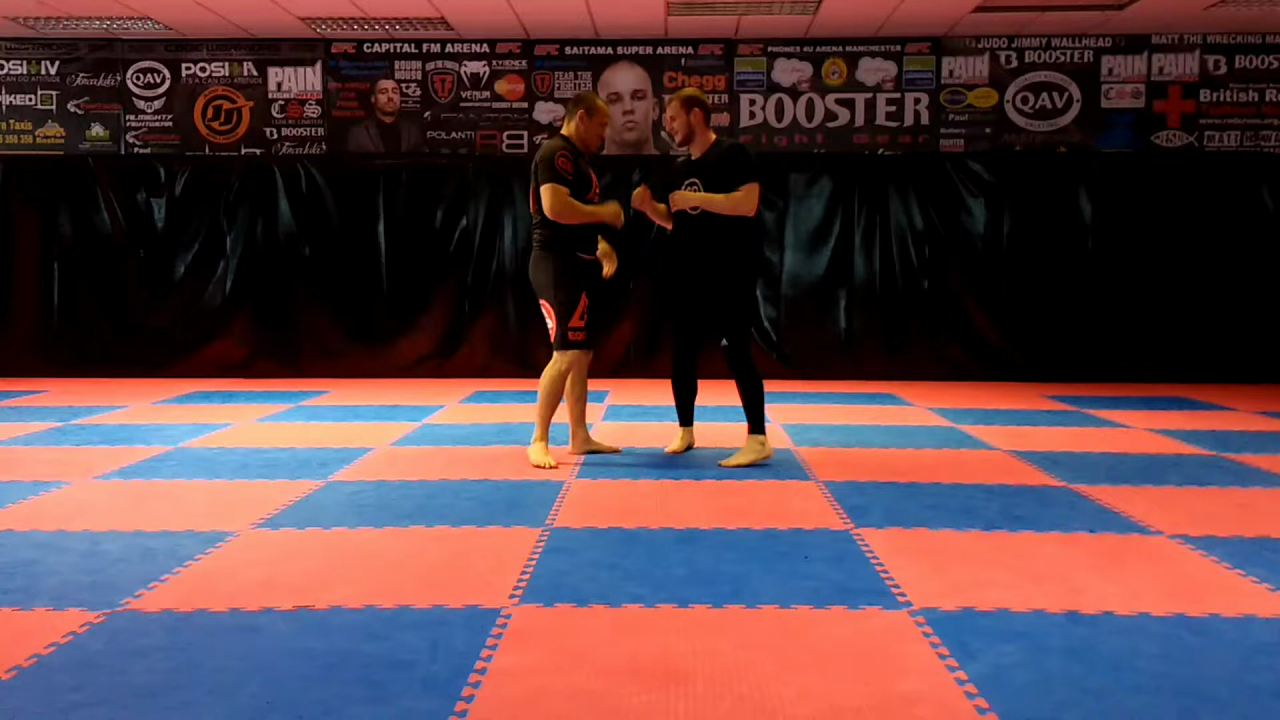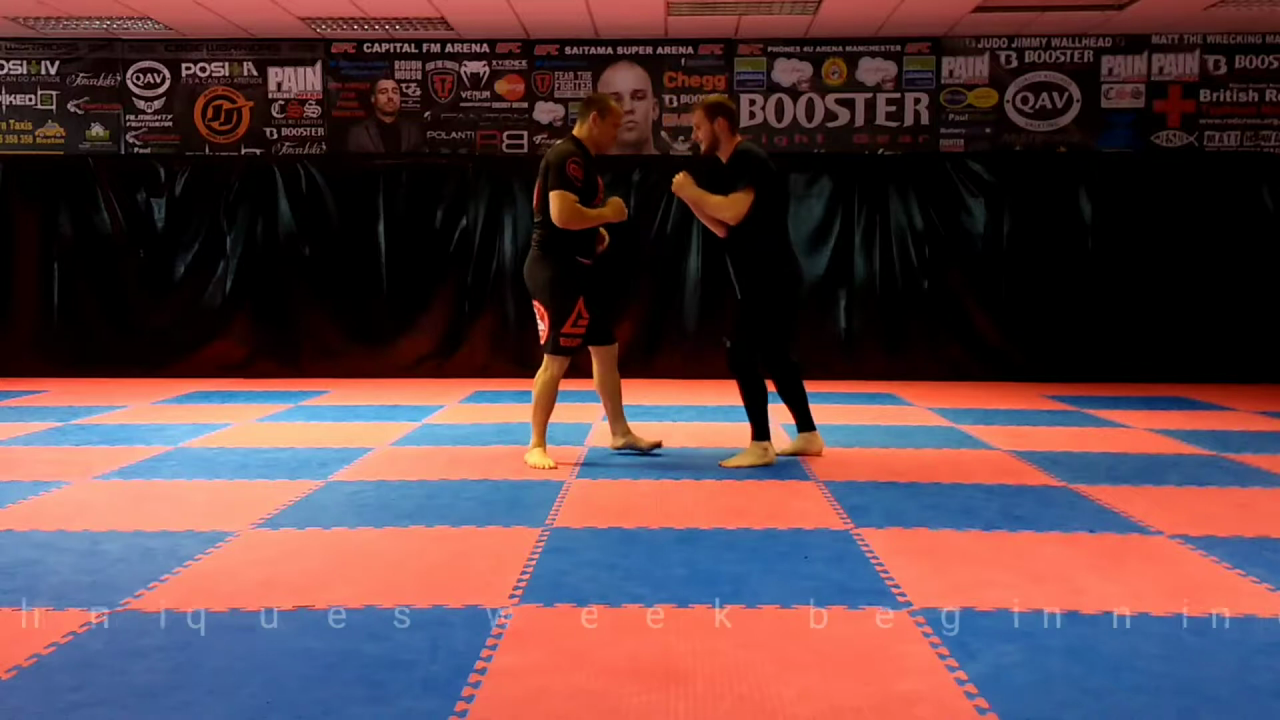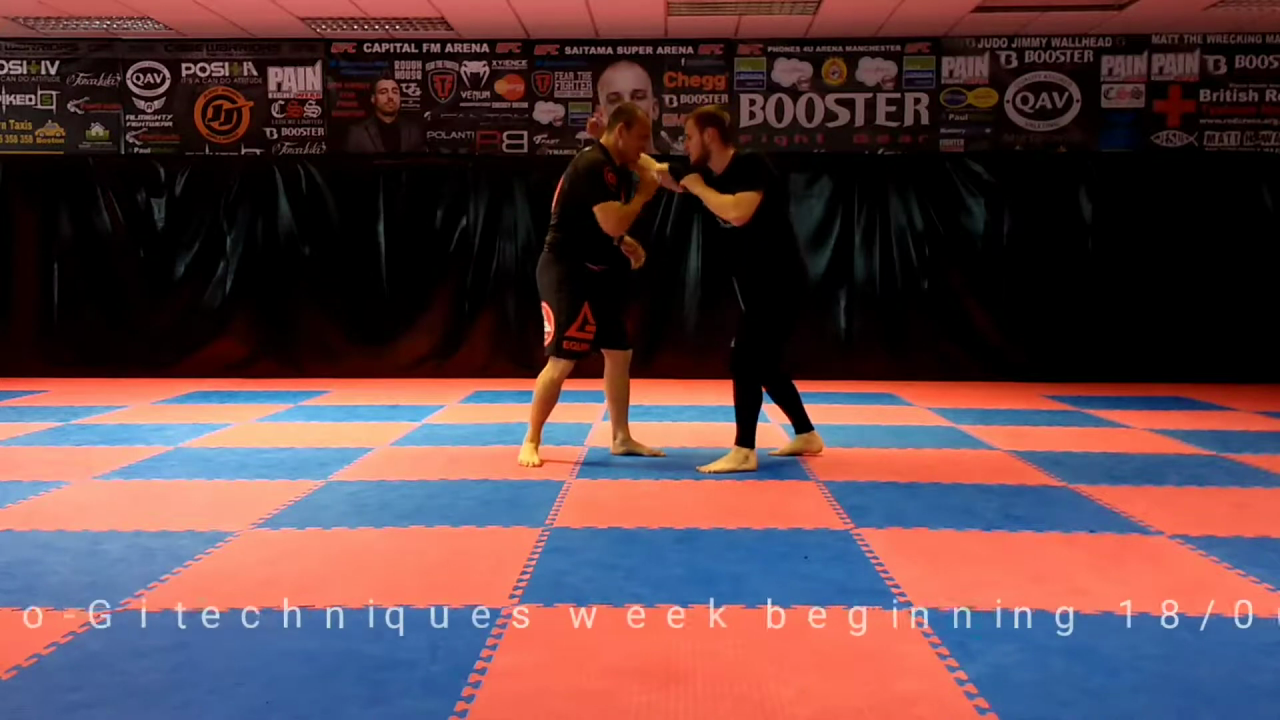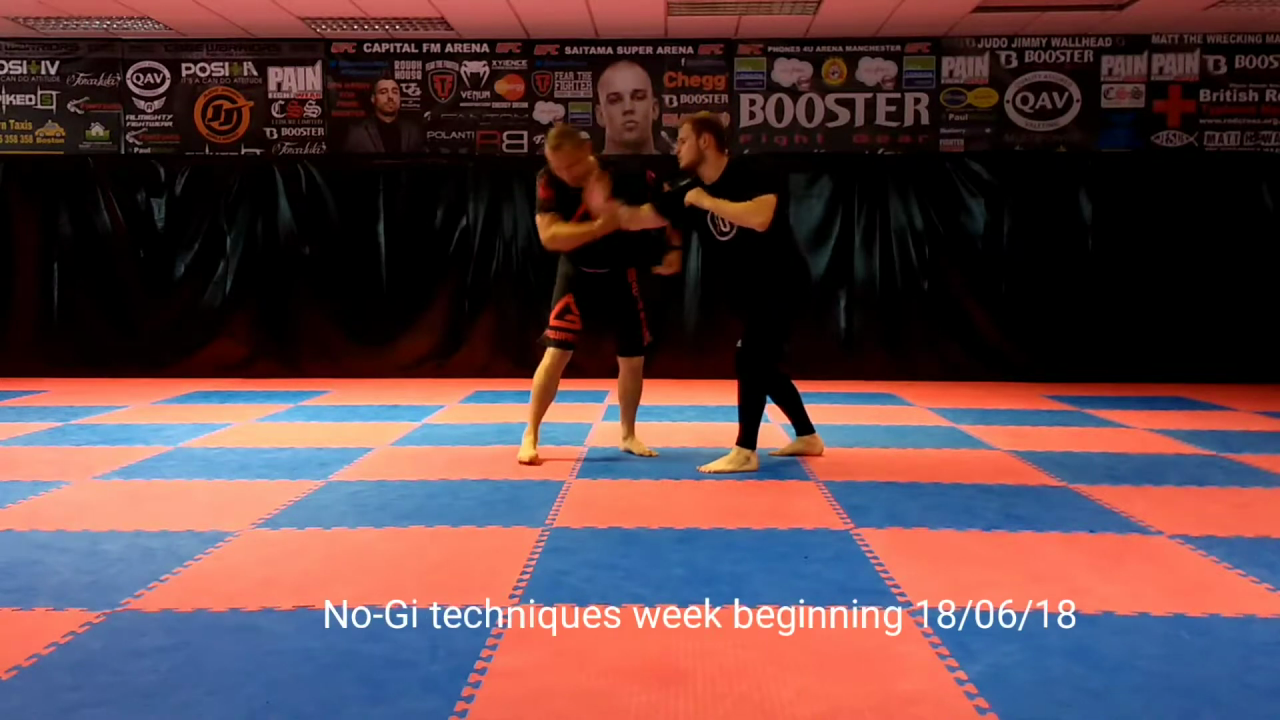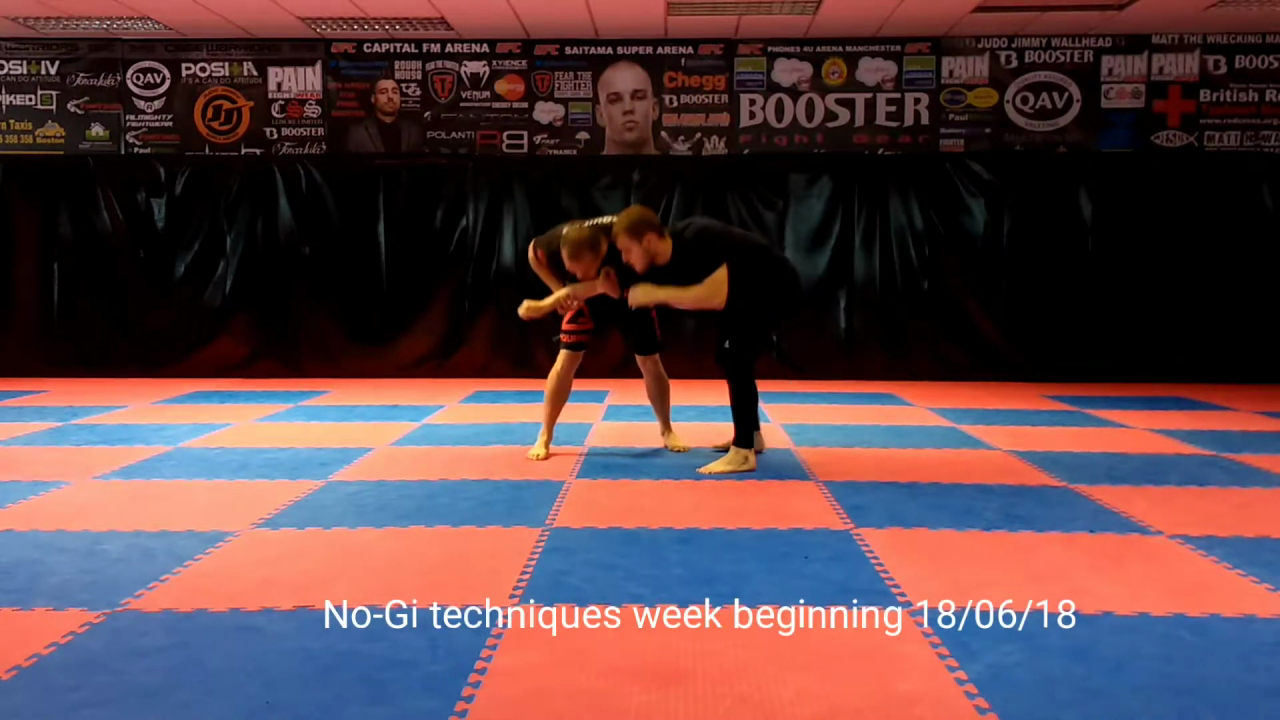
dt=0.5s
person 1, frame 1
left shoulder: (731, 154)
right shoulder: (682, 166)
left elbow: (748, 204)
left wrist: (695, 198)
right wrist: (648, 206)
left hip: (730, 275)
right hip: (691, 277)
left knee: (736, 352)
right knee: (683, 353)
left ankle: (758, 440)
right ankle: (685, 431)
person 1, frame 2
left shoulder: (748, 159)
right shoulder: (735, 164)
left elbow: (734, 213)
right elbow: (725, 228)
left wrist: (693, 190)
right wrist: (691, 199)
left hip: (769, 277)
right hip: (763, 277)
left knee: (740, 353)
right knee: (774, 356)
left ankle: (761, 444)
right ankle: (808, 436)
person 1, frame 3
left shoulder: (751, 165)
right shoulder: (708, 176)
left elbow: (737, 214)
left wrist: (700, 189)
left hip: (777, 284)
right hip: (756, 287)
left knee: (744, 358)
right knee: (765, 363)
left ankle: (744, 452)
right ankle: (806, 435)
person 1, frame 4
left shoulder: (748, 173)
right shoulder: (690, 193)
left elbow: (761, 218)
right elbow: (635, 218)
left wrist: (708, 202)
left hip: (781, 283)
right hip: (752, 289)
left knee: (750, 359)
right knee: (763, 363)
left ankle: (745, 452)
right ankle: (807, 436)
person 1, frame 5
left shoulder: (698, 240)
right shoulder: (657, 265)
left elbow: (716, 296)
left wrist: (658, 294)
left hip: (773, 289)
right hip: (750, 294)
left knee: (736, 357)
right knee: (731, 356)
left ankle: (743, 452)
right ankle: (751, 432)
person 2, frame 1
left shoulder: (577, 157)
right shoulder: (557, 153)
right elbow: (555, 208)
left wrist: (601, 247)
right wrist: (603, 214)
left hip: (579, 266)
right hip: (559, 265)
left knee: (582, 354)
right knee: (567, 354)
left ankle: (580, 437)
right ankle: (539, 441)
person 2, frame 2
left shoulder: (581, 158)
right shoulder: (567, 157)
right elbow: (562, 216)
left wrist: (595, 230)
right wrist: (607, 213)
left hip: (576, 268)
right hip: (554, 268)
left knee: (606, 350)
right knee: (556, 359)
left ankle: (620, 433)
right ankle: (536, 446)
person 2, frame 3
left shoulder: (613, 166)
right shoulder: (596, 166)
right elbow: (612, 223)
left wrist: (626, 242)
right wrist: (645, 191)
left hip: (596, 272)
right hip: (566, 271)
left knee: (619, 354)
right knee: (562, 361)
left ankle: (621, 437)
right ankle: (531, 441)
person 2, frame 4
right shoulder: (549, 181)
right elbow: (550, 237)
left wrist: (673, 248)
right wrist: (602, 225)
left hip: (619, 275)
right hip: (577, 274)
left knee: (633, 359)
right knee: (556, 354)
left ankle: (628, 434)
right ankle: (531, 435)
person 2, frame 5
right shoulder: (556, 243)
right elbow: (534, 252)
left wrist: (616, 288)
right wrist: (560, 289)
right hip: (580, 294)
left knee: (650, 361)
right knee: (568, 358)
left ankle: (666, 430)
right ankle: (544, 438)
